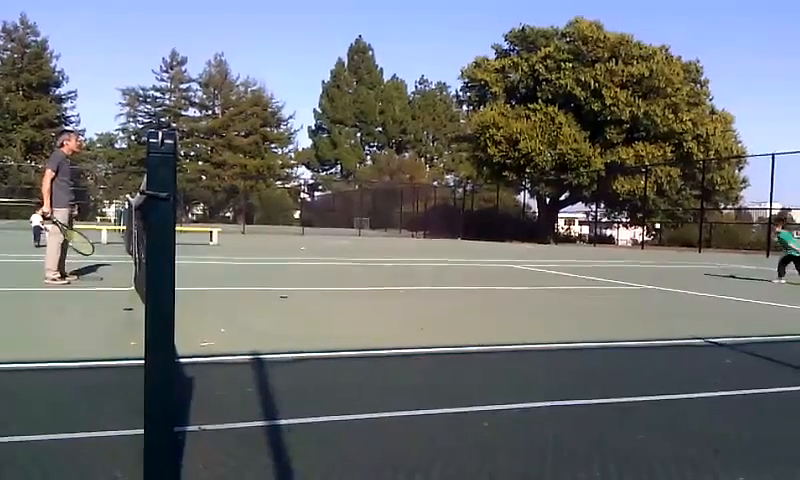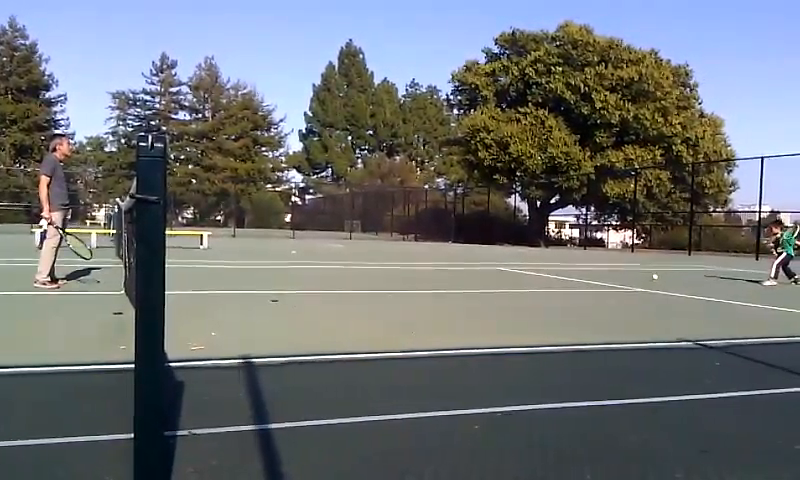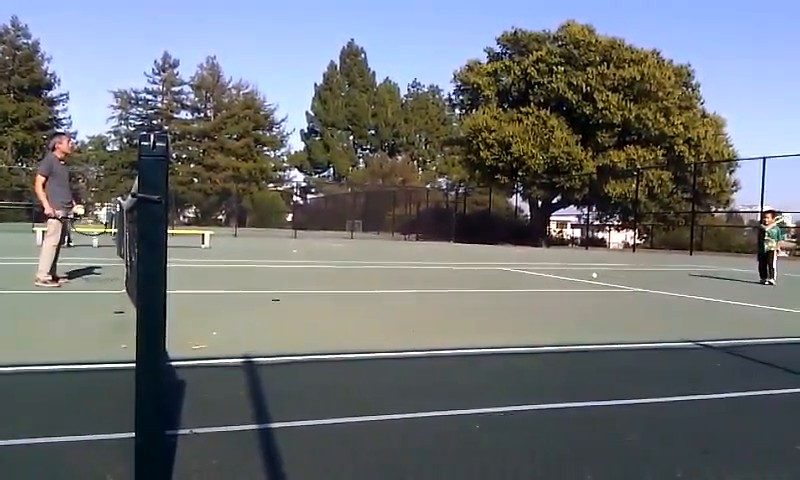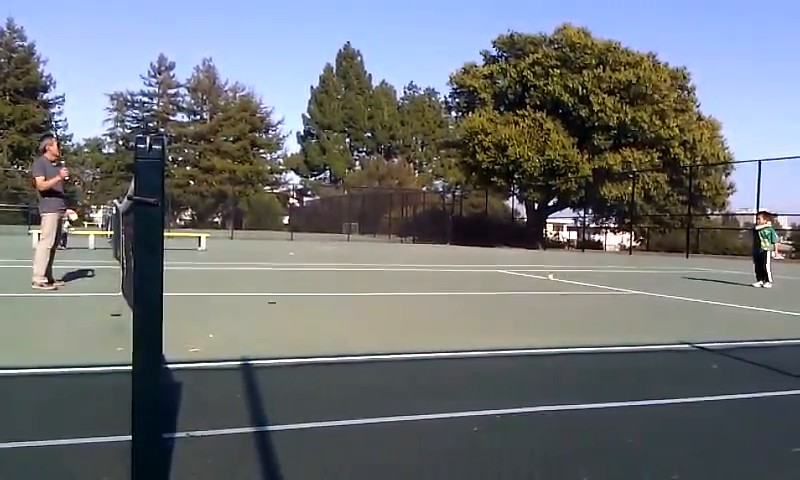
dt=1s
person 1, frame 1
left shoulder: (65, 159)
right shoulder: (57, 156)
right elbow: (46, 180)
right wrist: (46, 204)
left hip: (68, 205)
right hip: (59, 206)
left knee: (64, 240)
right knee: (56, 239)
left ankle: (60, 272)
right ankle: (51, 275)
person 1, frame 2
left shoulder: (58, 163)
right shoulder: (50, 160)
right elbow: (42, 185)
right wrist: (46, 208)
left hip: (61, 210)
right hip: (54, 210)
left knee: (55, 243)
right knee: (51, 242)
left ankle: (50, 276)
right ankle: (41, 278)
person 1, frame 3
left shoulder: (63, 164)
right shoulder: (48, 161)
right elbow: (38, 184)
left wrist: (73, 204)
right wrist: (46, 205)
left hip: (64, 209)
right hip: (54, 209)
left knee: (58, 242)
right knee: (51, 241)
left ankle: (51, 274)
right ankle: (42, 276)
person 1, frame 4
left shoulder: (57, 165)
right shoulder: (39, 163)
right elbow: (41, 185)
left wrist: (66, 207)
right wrist: (58, 177)
left hip: (59, 210)
right hip: (49, 210)
left knee: (53, 245)
right knee: (46, 244)
left ankle: (47, 277)
right ankle: (38, 280)
